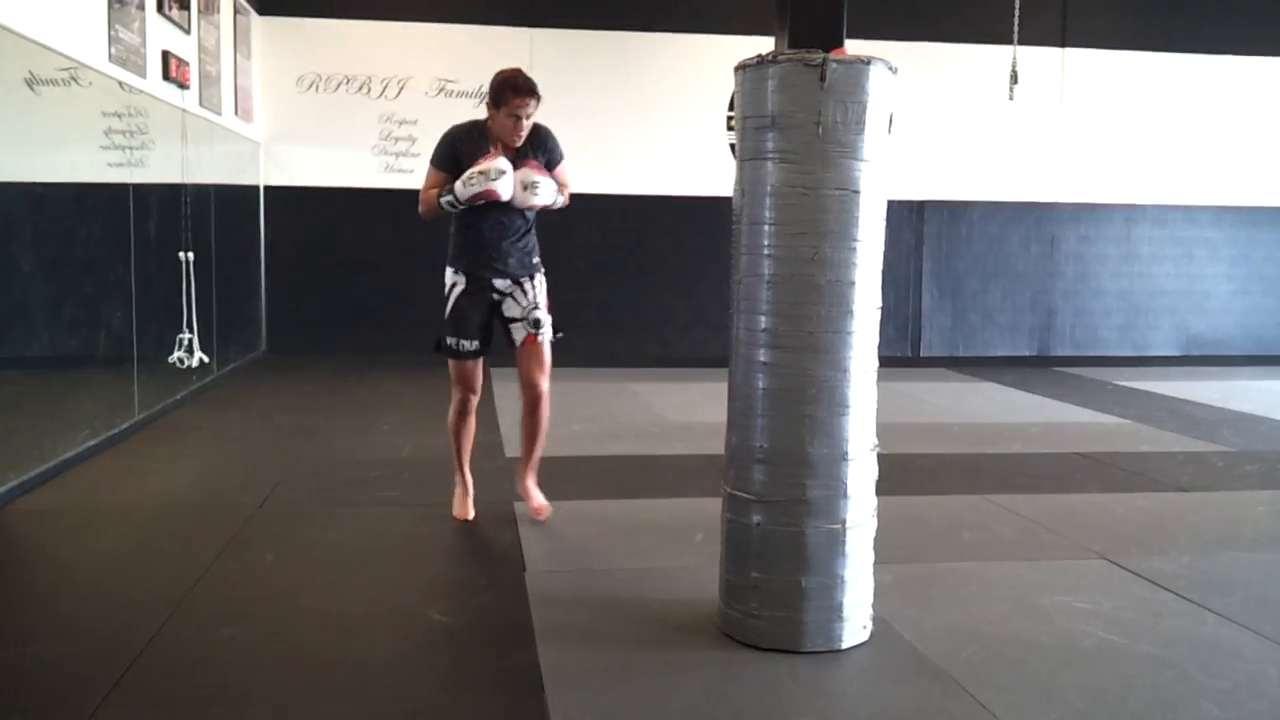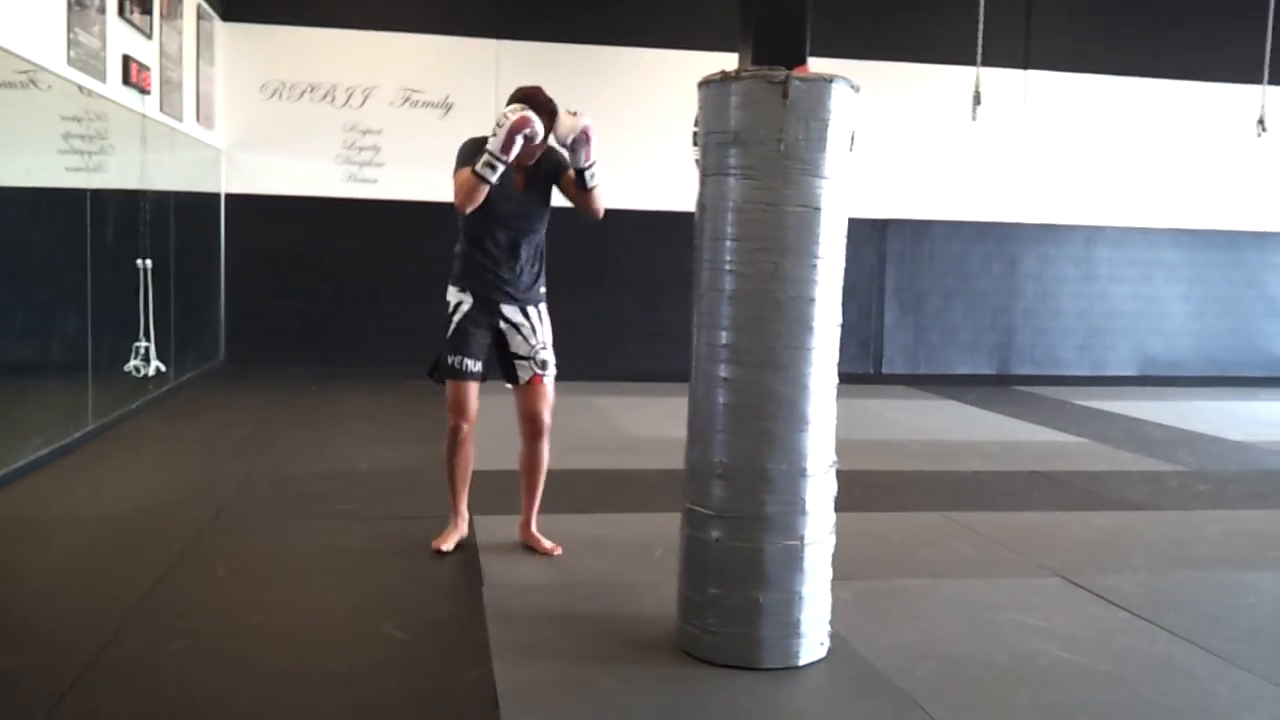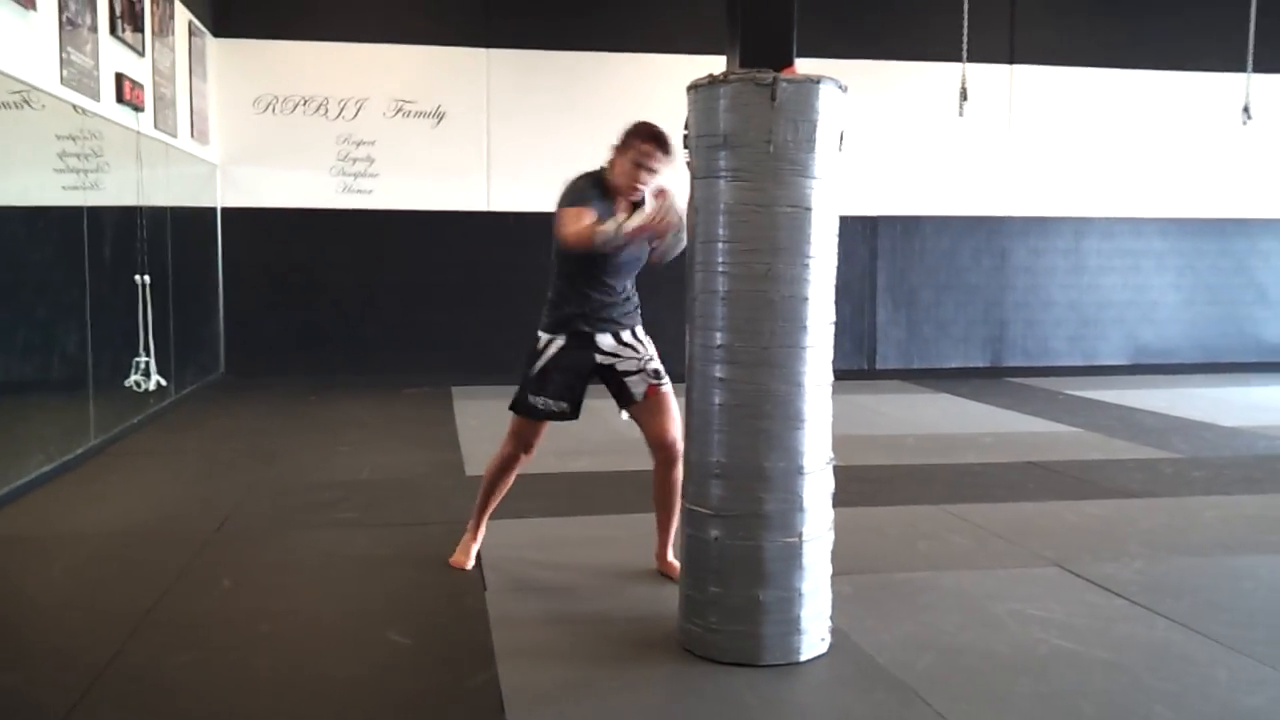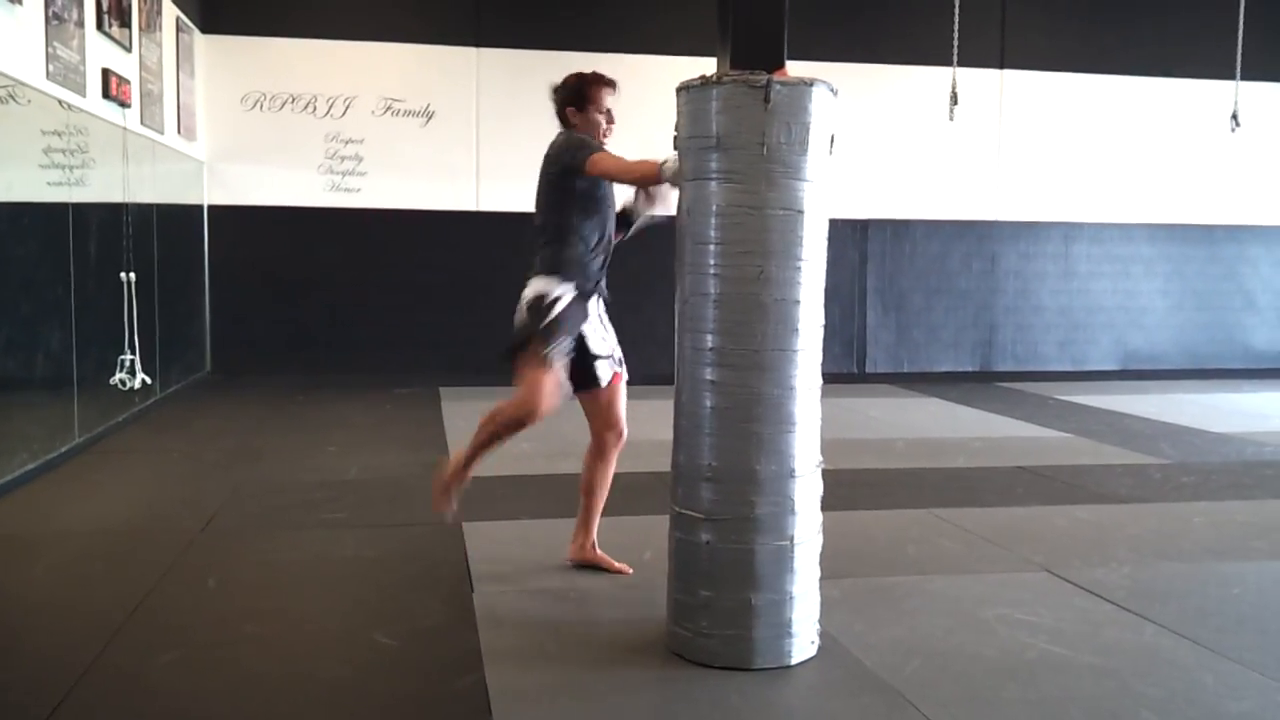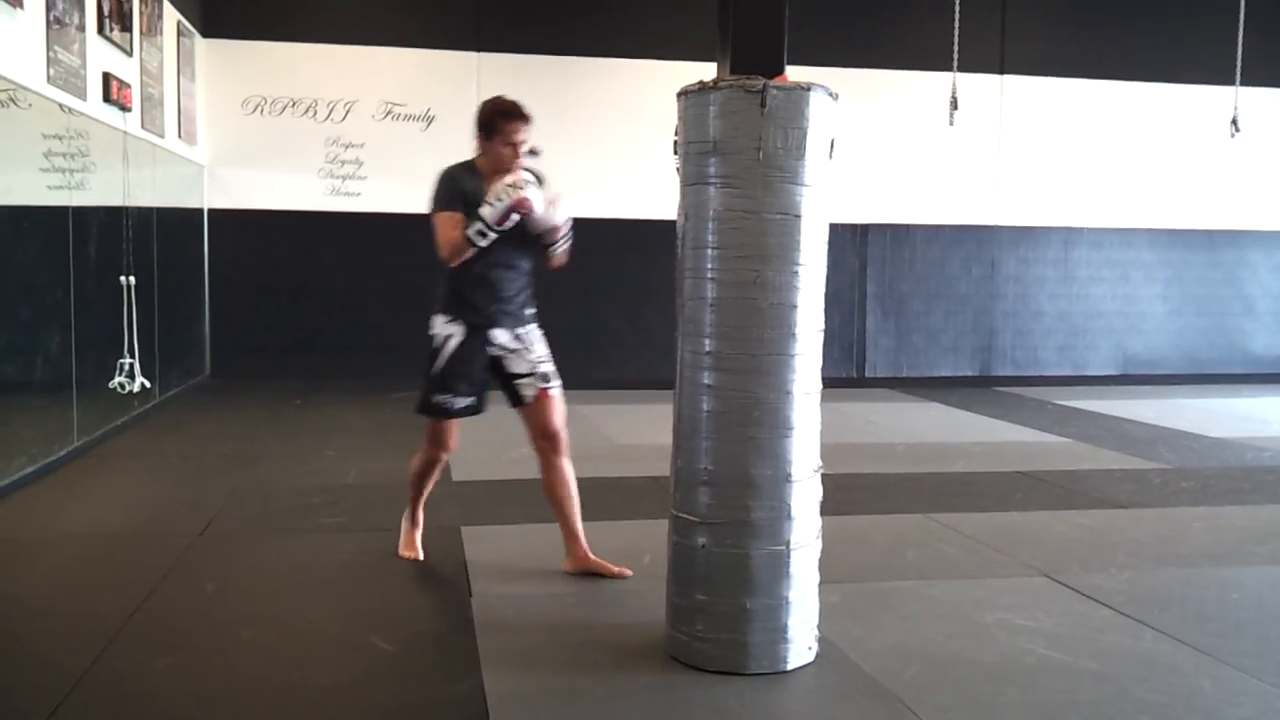
dt=0.7s
person 1, frame 1
left shoulder: (542, 141)
right shoulder: (459, 140)
left elbow: (564, 195)
right elbow: (426, 205)
left wrist: (547, 194)
right wrist: (463, 191)
left hip: (521, 273)
right hip: (469, 276)
left knee: (536, 388)
right knee: (466, 390)
left ankle: (527, 478)
right ankle: (463, 485)
person 1, frame 2
left shoulder: (550, 159)
right shoulder: (476, 149)
left elbow: (594, 211)
right elbow: (464, 203)
left wrist: (584, 156)
right wrist: (501, 147)
left hip: (526, 302)
right hip: (473, 298)
left knee: (537, 420)
right knee: (461, 416)
left ankle: (529, 526)
right ankle: (458, 518)
person 1, frame 3
left shoulder: (646, 200)
right shoulder: (585, 187)
left elbow: (662, 249)
right elbow: (571, 236)
left wrist: (667, 231)
right wrist: (636, 225)
left hip: (623, 333)
right hip: (567, 332)
left knee: (670, 444)
right knee: (518, 446)
left ankle: (665, 552)
right ankle: (473, 533)
person 1, frame 4
left shoulder: (594, 176)
right shoulder: (571, 147)
right elbow: (633, 173)
left wrist: (637, 212)
right wrist: (672, 171)
left hip: (586, 304)
right hip: (557, 290)
left knee: (613, 430)
right knee: (535, 404)
left ankle: (584, 543)
right ankle: (461, 464)
person 1, frame 5
left shoulder: (529, 184)
right shoulder: (458, 181)
left elbow: (556, 259)
right elbow: (448, 252)
left wrist: (557, 231)
right wrist: (492, 215)
left hip: (517, 323)
right hip: (461, 325)
left knee: (553, 437)
right knee: (440, 445)
left ankle: (578, 551)
right ankle: (412, 518)
